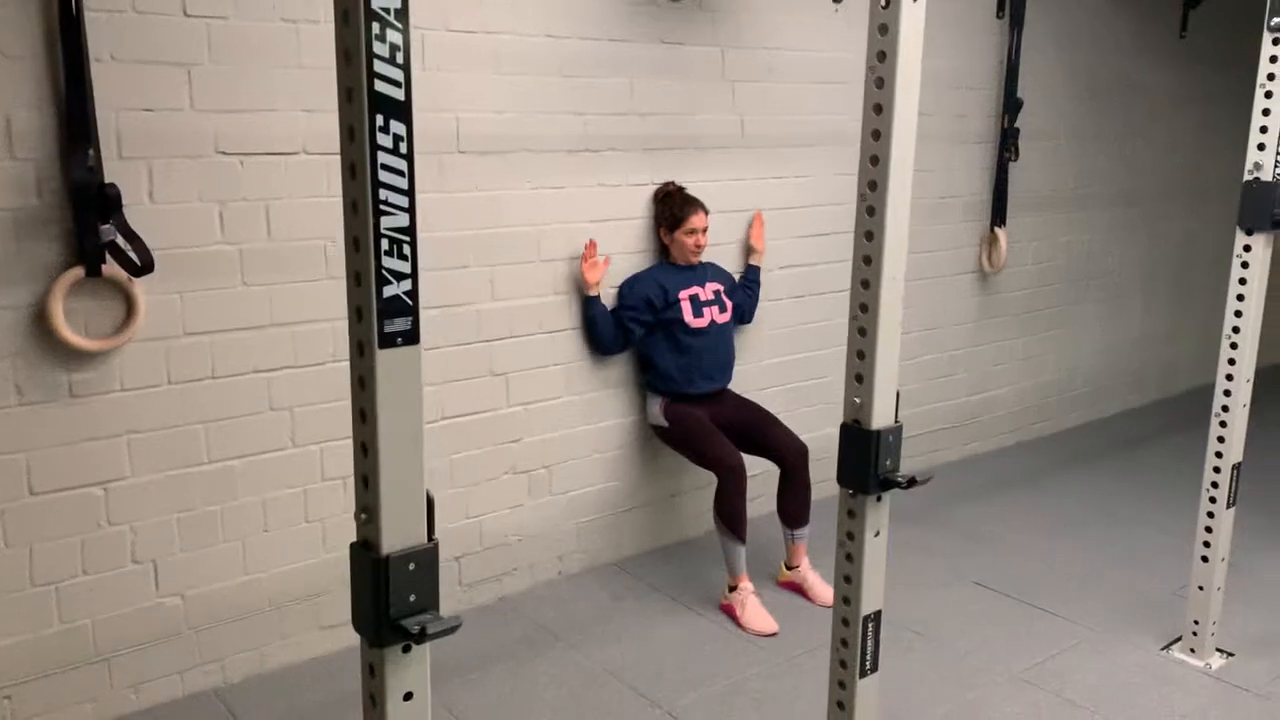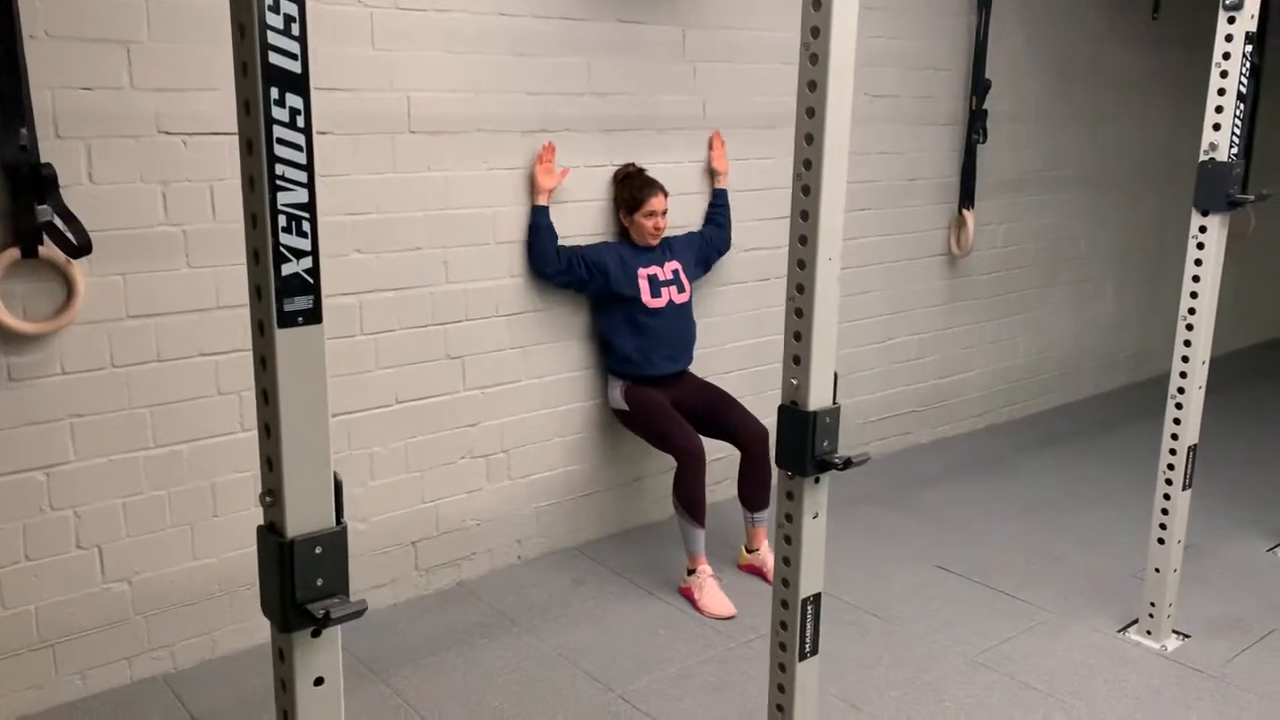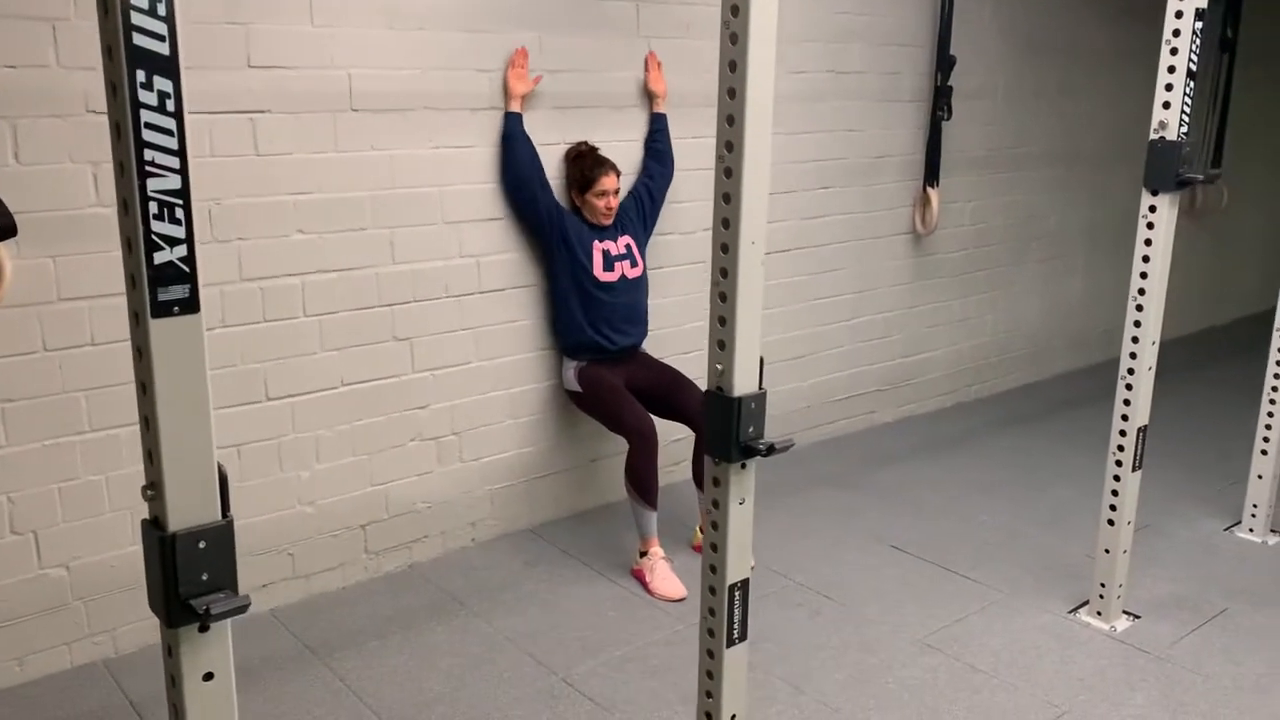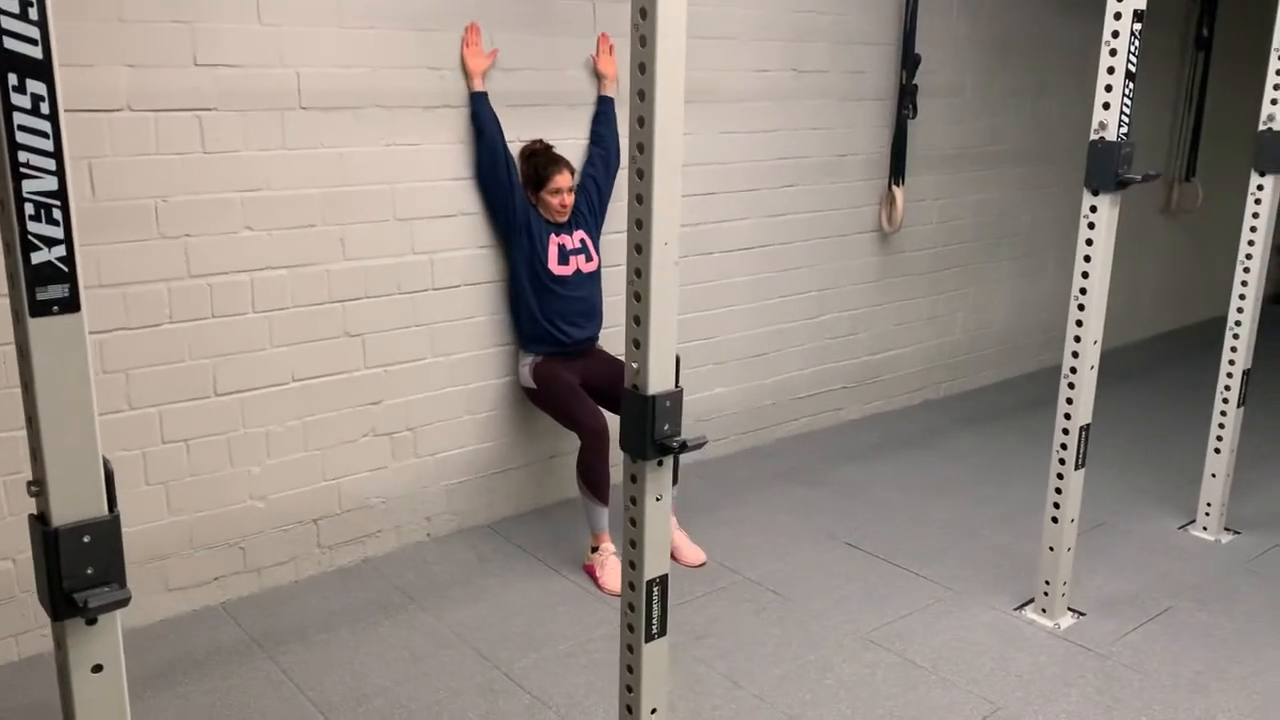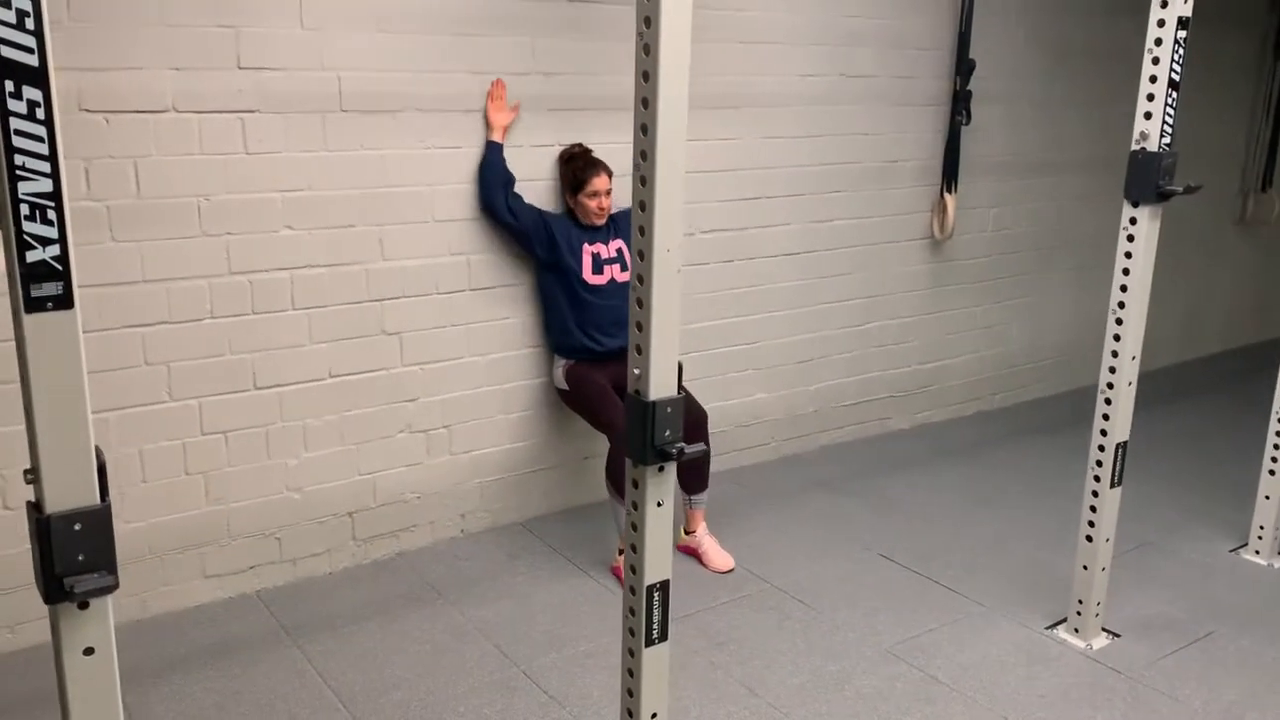
dt=1s
person 1, frame 1
left shoulder: (716, 276)
right shoulder: (648, 286)
left elbow: (743, 312)
right elbow: (610, 341)
left wrist: (755, 257)
right wrist: (593, 292)
left hip: (721, 398)
right hip: (674, 407)
left knee: (794, 452)
right knee: (731, 467)
left ankle: (796, 566)
right ankle: (738, 591)
person 1, frame 2
left shoulder: (681, 249)
right shoulder: (608, 260)
left elbow: (719, 238)
right elbow: (548, 264)
left wrist: (719, 180)
right wrist: (542, 198)
left hip: (682, 381)
right hip: (634, 389)
left knee: (755, 436)
right knee: (690, 450)
left ankle: (756, 549)
right ankle: (697, 574)
person 1, frame 3
left shoulder: (632, 219)
right shoulder: (561, 230)
left elbow: (659, 168)
right elbow: (522, 179)
left wrist: (657, 103)
right wrist: (515, 104)
left hip: (636, 359)
right hip: (587, 368)
left knee: (708, 416)
right knee: (641, 432)
left ankle: (709, 530)
right ankle: (649, 555)
person 1, frame 4
left shoulder: (585, 214)
right shoulder: (521, 225)
left elbow: (606, 152)
right elbow: (494, 157)
left wrist: (607, 83)
right wrist: (477, 82)
left hip: (591, 355)
right hip: (544, 364)
right knee: (594, 429)
left ankle: (668, 526)
right ankle: (601, 551)
person 1, frame 5
left shoulder: (625, 227)
right shoulder: (553, 234)
right elbow: (498, 203)
right wrist: (496, 134)
left hip: (628, 360)
right hip: (578, 367)
left knee: (694, 418)
right knee: (624, 432)
left ankle: (695, 532)
right ankle: (628, 552)
